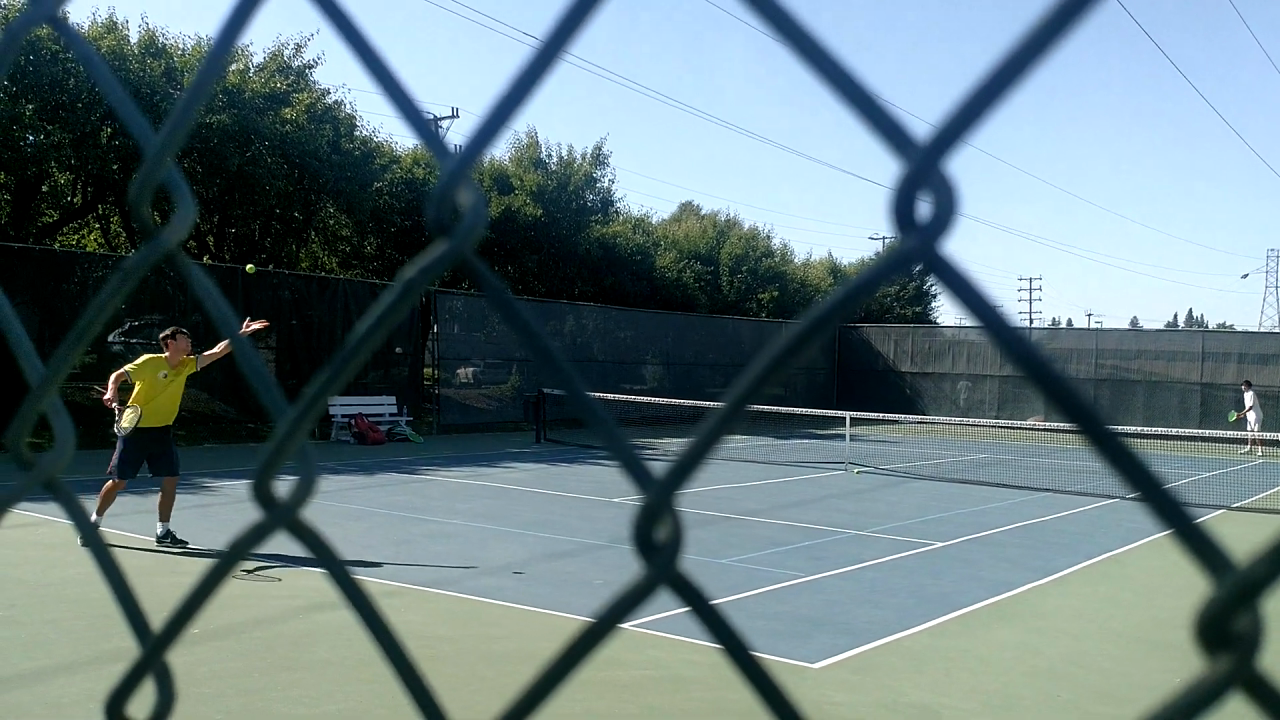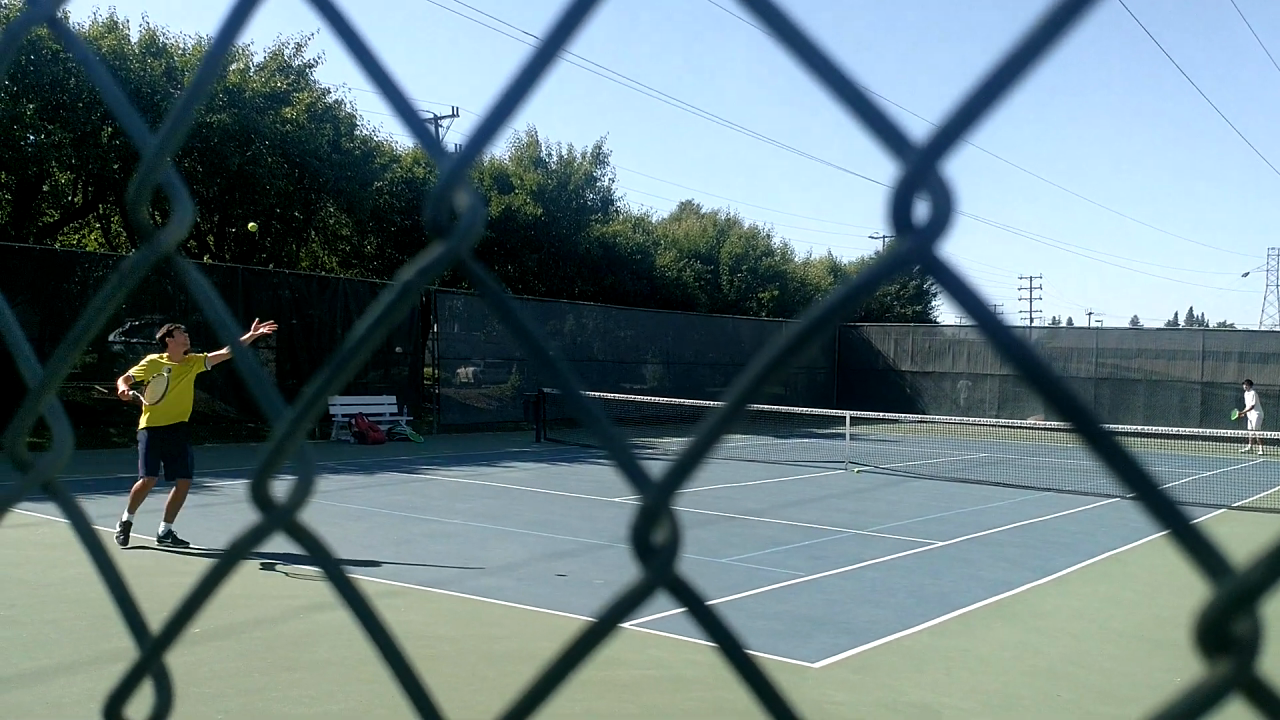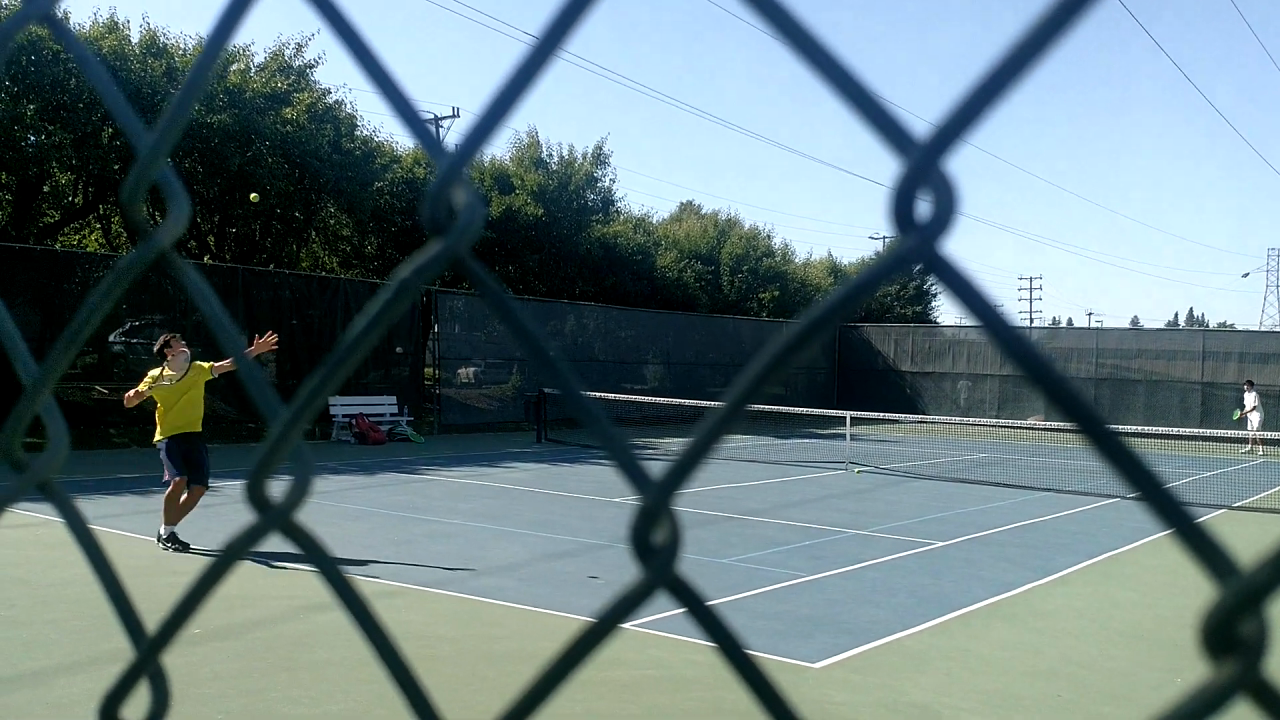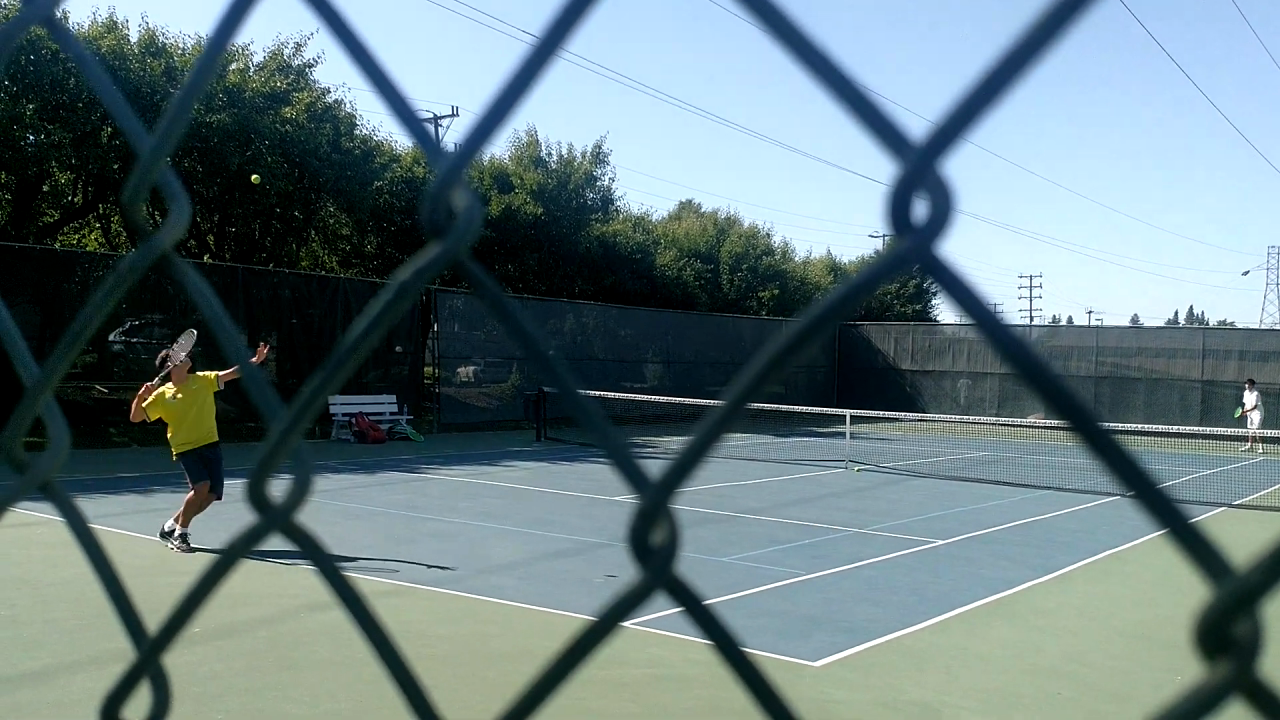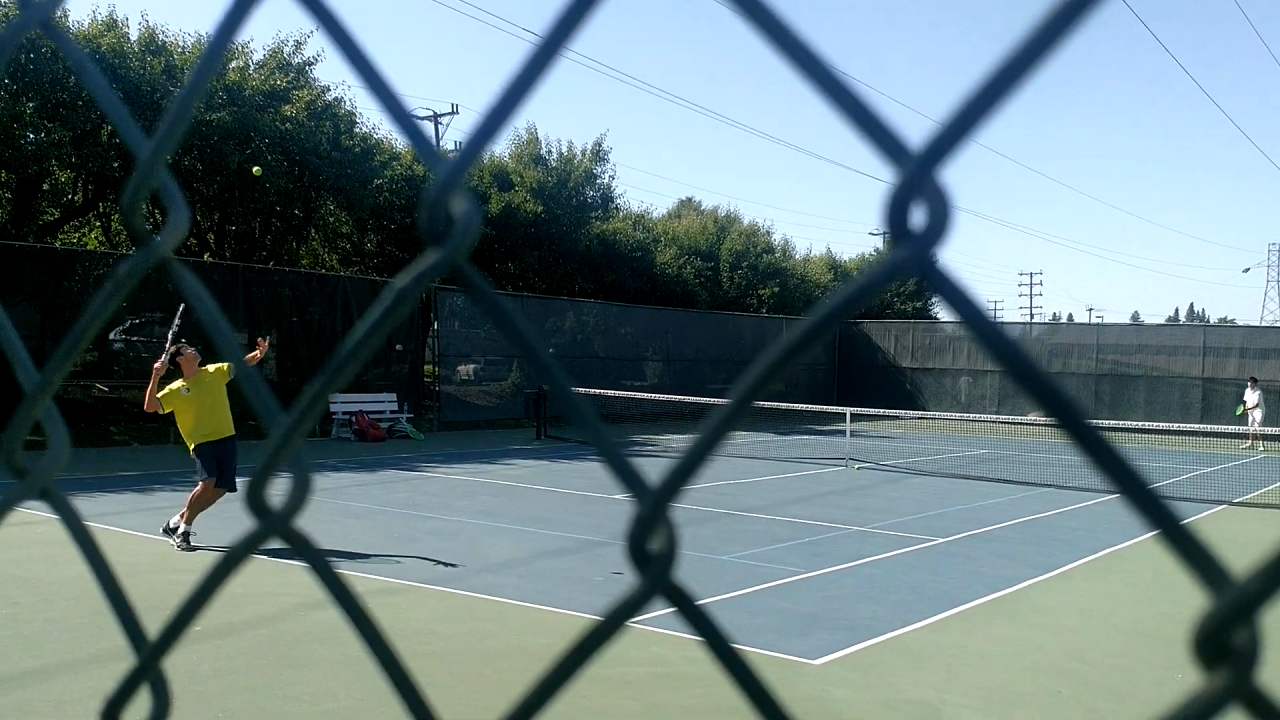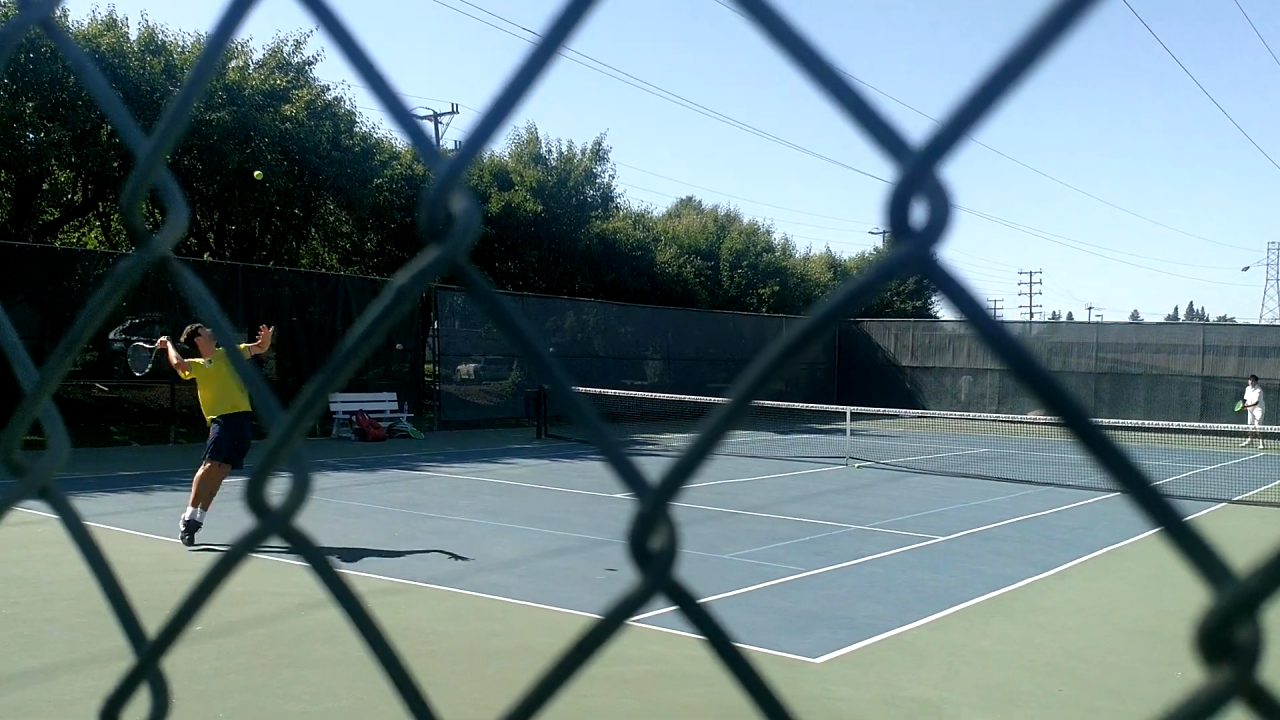
dt=0.1s
person 1, frame 1
left shoulder: (186, 365)
right shoulder: (149, 362)
left elbow: (216, 352)
right elbow: (117, 376)
left wrist: (242, 334)
right wrist: (111, 393)
left hip: (161, 431)
right hip: (134, 429)
left knee: (171, 479)
right knee: (119, 481)
left ankle: (163, 532)
right ankle: (93, 524)
person 1, frame 2
left shoulder: (193, 361)
right shoulder: (153, 362)
left elbow: (225, 353)
right elbow: (124, 378)
left wrist: (251, 336)
right wrist: (123, 388)
left hip: (180, 429)
right hip: (153, 429)
left knee: (184, 482)
right knee: (148, 480)
left ankle: (165, 531)
right ankle: (126, 520)
person 1, frame 3
left shoulder: (199, 370)
right shoulder: (156, 376)
left elbow: (230, 364)
right elbow: (129, 402)
left wrist: (256, 350)
right wrist: (135, 395)
left hip: (193, 437)
right hip: (169, 438)
left knee: (198, 489)
right knee: (179, 482)
left ankle: (167, 531)
right ankle: (166, 531)
person 1, frame 4
left shoulder: (204, 379)
right shoulder: (163, 395)
left elbow: (234, 372)
right elbow: (135, 417)
left wrist: (256, 360)
right wrist: (142, 394)
left hip: (212, 446)
right hip: (188, 450)
left knee: (210, 495)
right knee: (202, 488)
left ankle: (170, 527)
right ankle: (179, 532)
person 1, frame 5
left shoulder: (214, 372)
right shoulder: (175, 390)
left elbow: (244, 363)
right elbow: (150, 407)
left wrist: (260, 352)
right wrist: (155, 376)
left hip: (226, 439)
right hip: (203, 442)
left knee: (218, 490)
right knee: (207, 484)
left ankle: (176, 523)
right ankle: (182, 529)
person 1, frame 6
left shoulder: (230, 351)
right shoulder: (197, 365)
left elbow: (260, 348)
right elbow: (179, 365)
left wrist: (265, 340)
right wrist: (168, 345)
left hip: (243, 418)
right hip: (222, 418)
left knee: (221, 470)
right knee: (212, 465)
left ankle: (197, 518)
right ankle: (189, 517)
